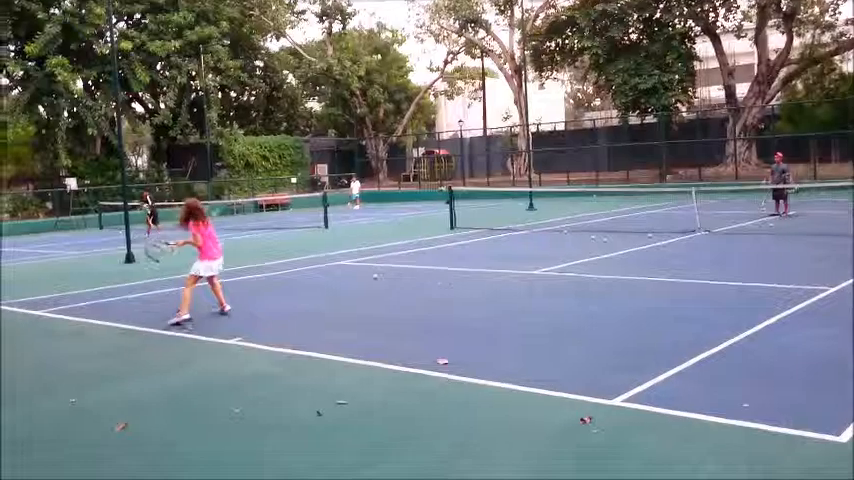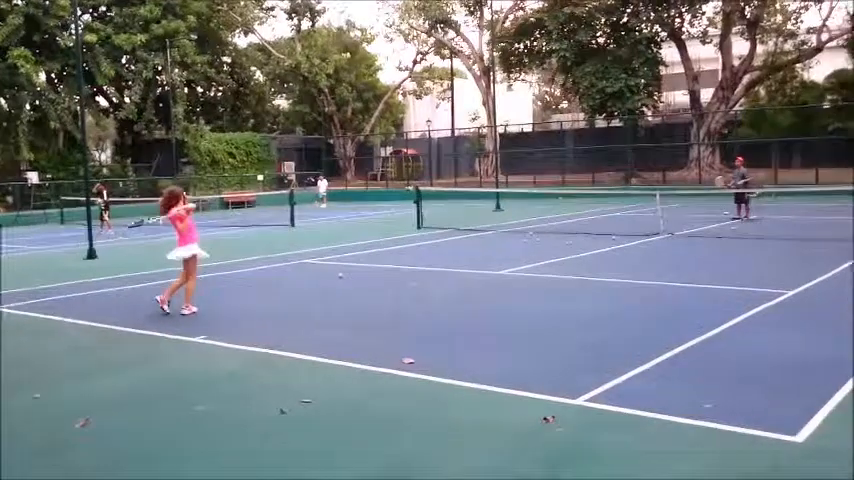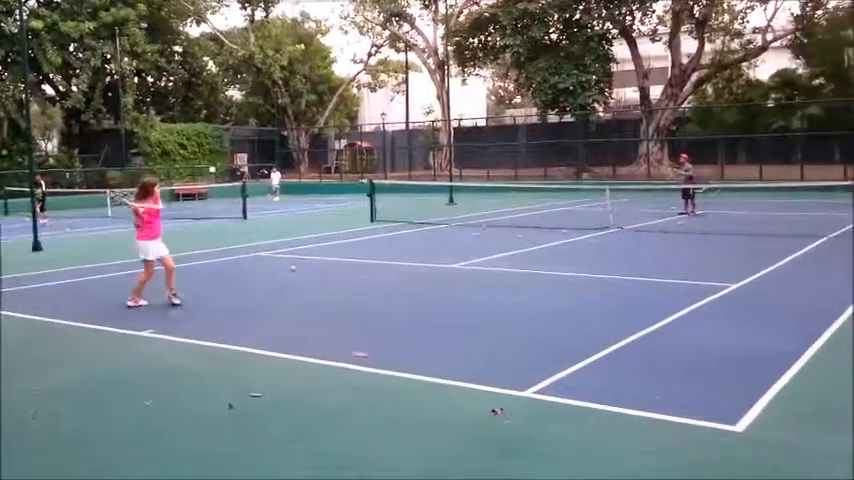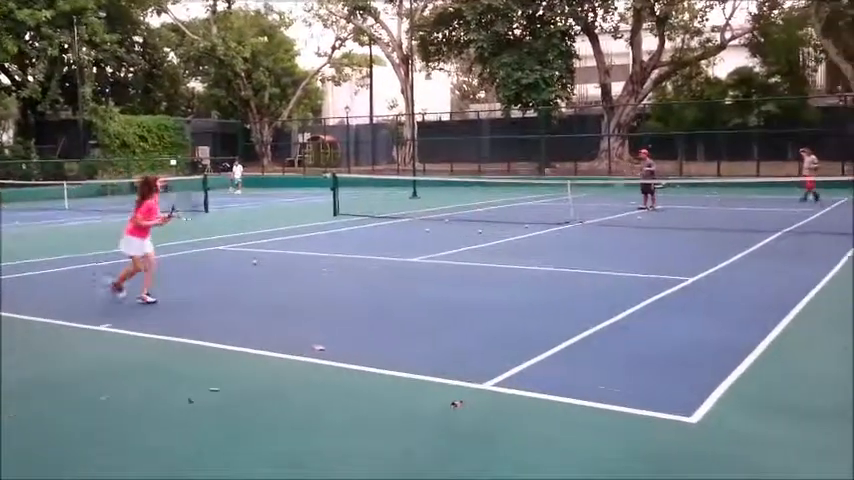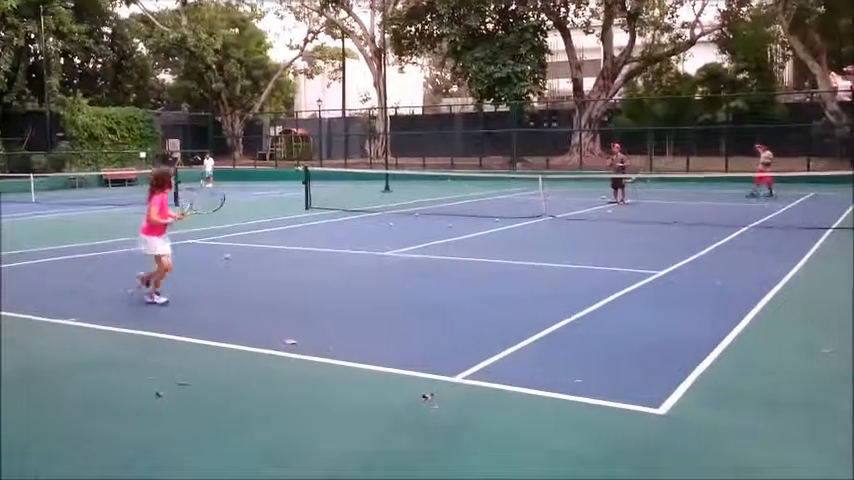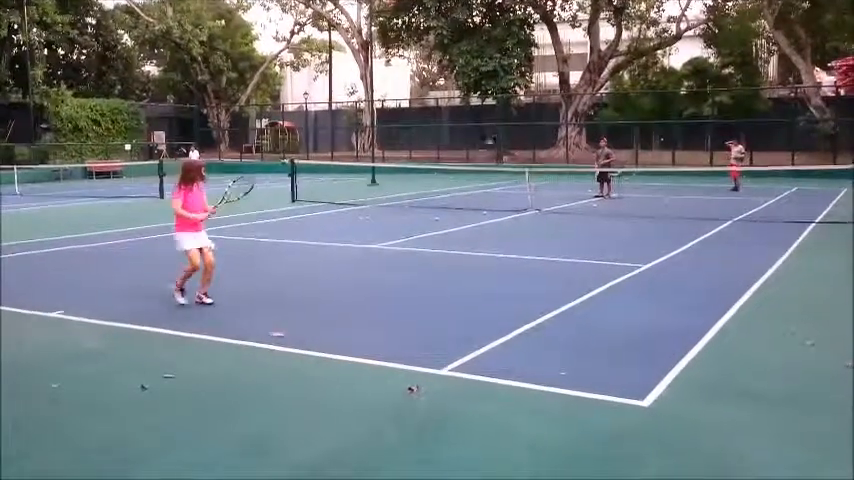
dt=0.4s
person 1, frame 1
left shoulder: (192, 224)
right shoulder: (205, 220)
left elbow: (199, 244)
left wrist: (185, 242)
left hip: (206, 260)
right hip: (217, 257)
left knee: (188, 285)
right knee: (212, 279)
left ankle: (183, 314)
right ankle: (223, 305)
person 1, frame 2
left shoulder: (185, 208)
right shoulder: (173, 213)
left elbow: (193, 206)
right elbow: (183, 231)
left wrist: (181, 207)
right wrist: (184, 217)
left hip: (191, 246)
right hip: (187, 247)
left knee: (184, 278)
right knee: (192, 277)
left ankle: (164, 298)
right ankle: (187, 306)
person 1, frame 3
left shoulder: (155, 200)
right shoulder: (138, 205)
left elbow: (160, 207)
right elbow: (137, 226)
left wrist: (144, 206)
right wrist: (138, 216)
left hip: (156, 241)
right hip: (145, 242)
left knee: (170, 266)
right knee: (149, 272)
left ankle: (171, 293)
right ankle: (134, 299)
person 1, frame 4
left shoulder: (154, 198)
right shoulder: (147, 202)
left elbow: (156, 214)
right elbow: (137, 222)
left wrist: (162, 218)
right wrist: (153, 223)
left hip: (144, 237)
right hip: (134, 237)
left knee: (151, 263)
right knee: (137, 268)
left ankle: (144, 294)
right ankle: (117, 284)
person 1, frame 5
left shoulder: (164, 194)
right shoulder: (157, 196)
right elbow: (152, 218)
left wrist: (175, 215)
right wrist: (167, 221)
left hip: (160, 235)
right hip: (151, 235)
left knee: (167, 266)
right knee: (165, 266)
left ankle: (145, 277)
right ankle: (154, 293)
person 1, frame 6
left shoulder: (199, 187)
right shoulder: (181, 189)
left elbow: (204, 207)
right elbow: (176, 210)
left wrist: (210, 210)
right wrist: (196, 217)
left hip: (199, 231)
right hip: (185, 233)
left knee: (210, 263)
right knee: (195, 264)
left ankle: (202, 293)
right ankle: (179, 285)
